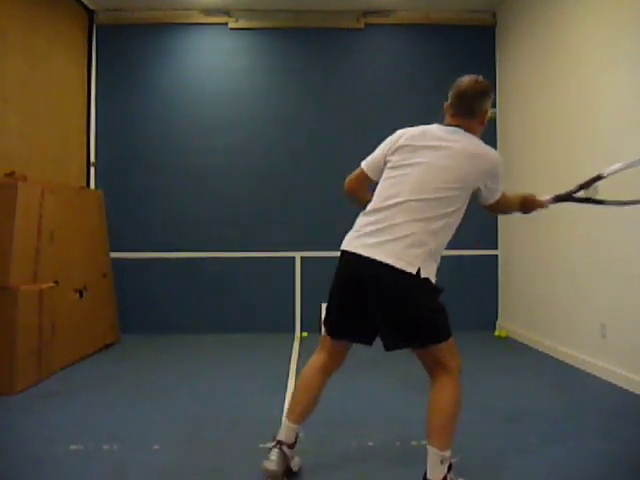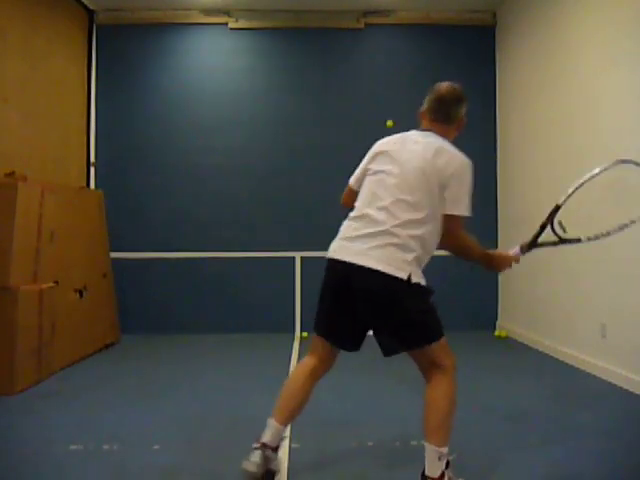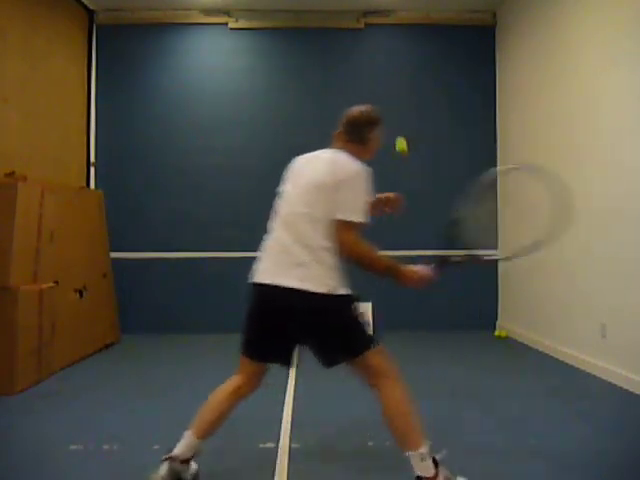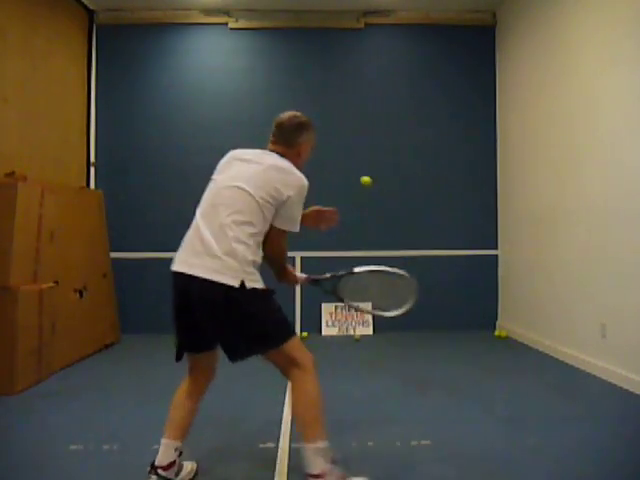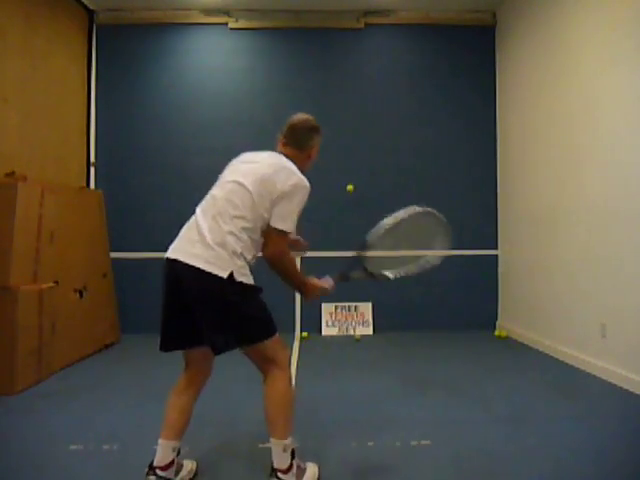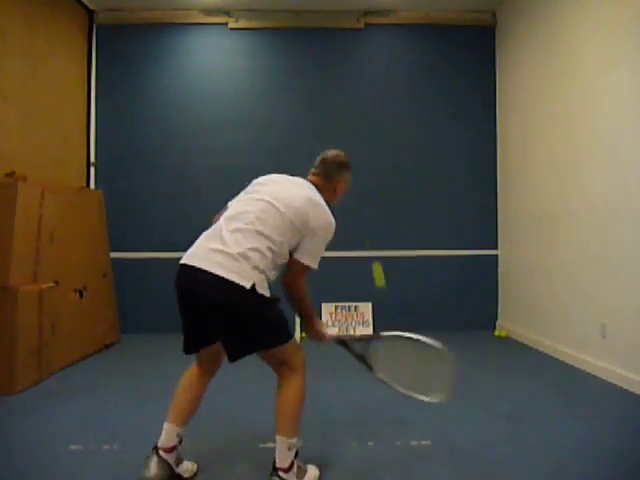
dt=0.3s
person 1, frame 1
left shoulder: (405, 136)
right shoulder: (486, 159)
left elbow: (353, 187)
right elbow: (499, 207)
right wrist: (528, 202)
left hip: (356, 254)
right hip: (403, 272)
left knee: (328, 356)
right knee: (447, 370)
person 1, frame 2
left shoulder: (385, 145)
right shoulder: (457, 163)
left elbow: (348, 201)
right elbow: (451, 238)
right wrist: (493, 259)
left hip: (343, 261)
right hip: (392, 276)
left knee: (316, 360)
right knee: (441, 369)
person 1, frame 3
left shoulder: (301, 162)
right shoulder: (354, 172)
right elbow: (347, 243)
left wrist: (364, 206)
right wrist: (401, 273)
left hip: (266, 283)
right hip: (316, 293)
left knee: (246, 379)
right knee: (383, 376)
person 1, frame 4
left shoulder: (232, 157)
right shoulder: (294, 181)
right elbow: (272, 249)
left wrist: (302, 218)
right wrist: (287, 275)
left hip: (186, 274)
right hip: (230, 284)
left knee: (199, 375)
right knee: (301, 366)
person 1, frame 5
left shoulder: (245, 159)
right shoulder: (296, 182)
right elbow: (274, 253)
left wrist: (273, 237)
right wrist: (307, 285)
left hip: (178, 261)
right hip: (219, 275)
left knee: (196, 371)
right knee: (276, 362)
person 1, frame 6
left shoulder: (269, 180)
right shoulder: (323, 218)
right elbow: (293, 283)
right wrist: (312, 324)
left hip: (192, 268)
right hip: (235, 285)
left knee: (206, 362)
right knee: (292, 365)
left ankle: (166, 452)
